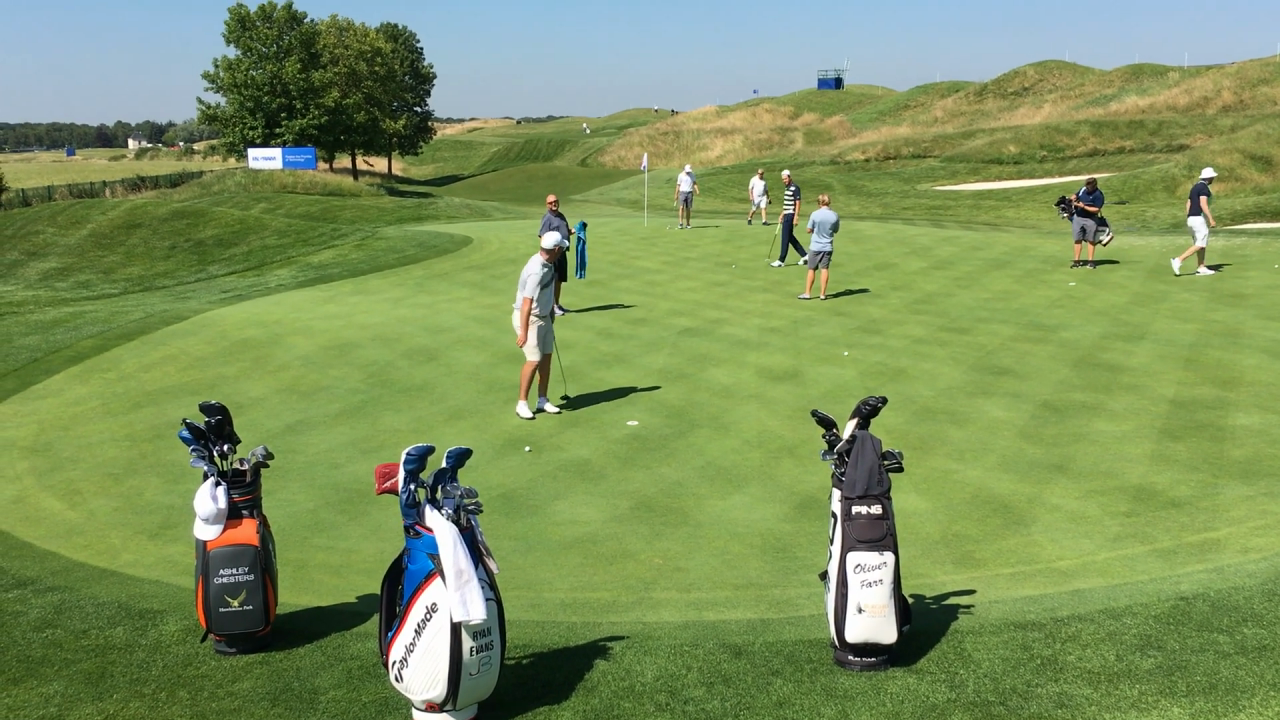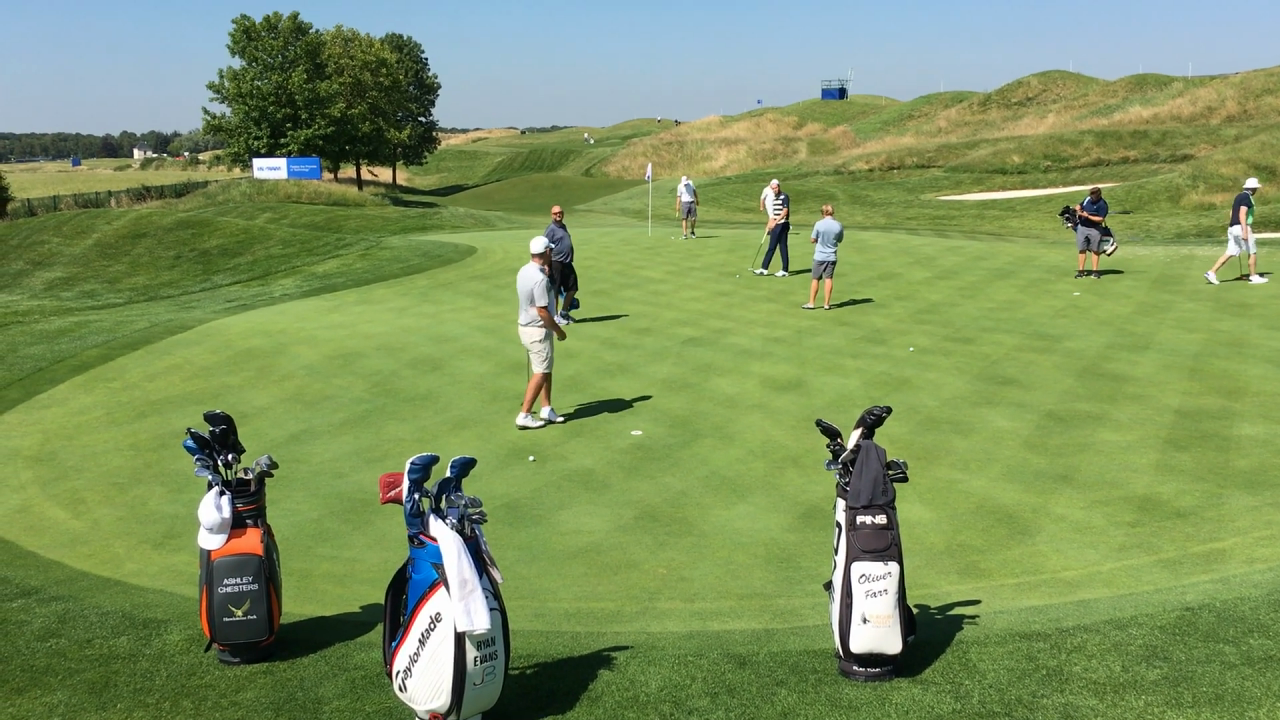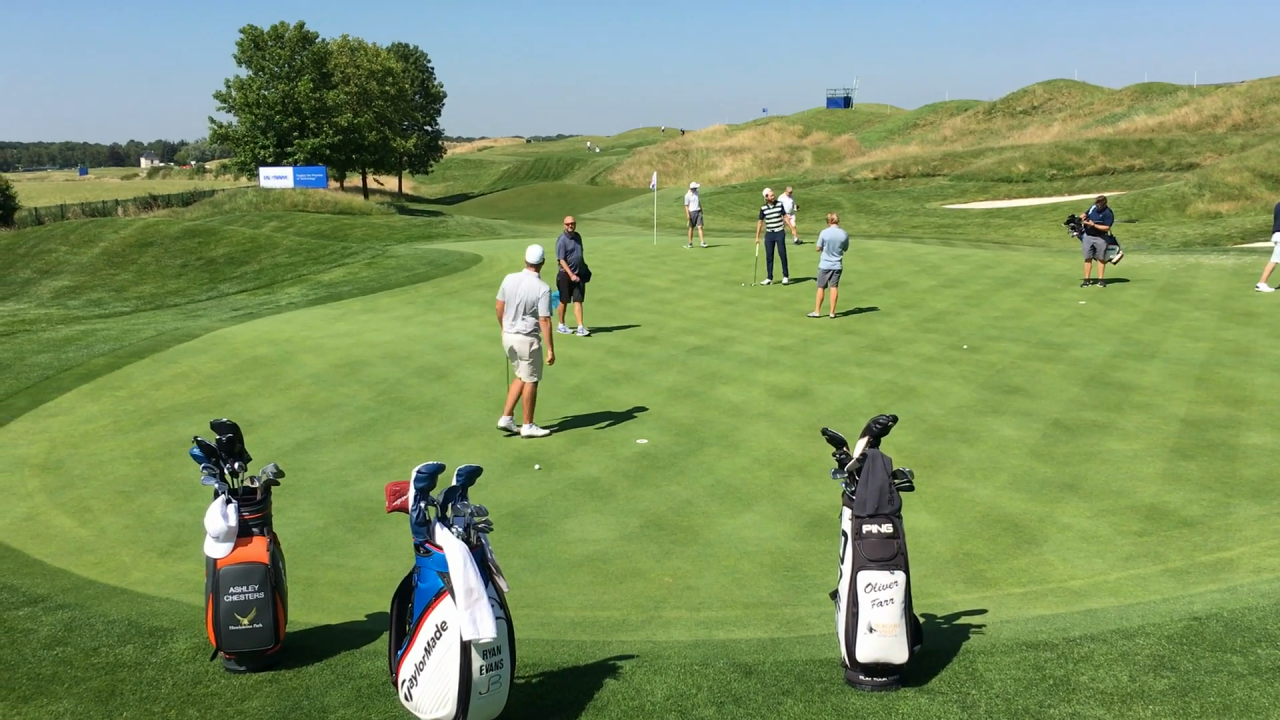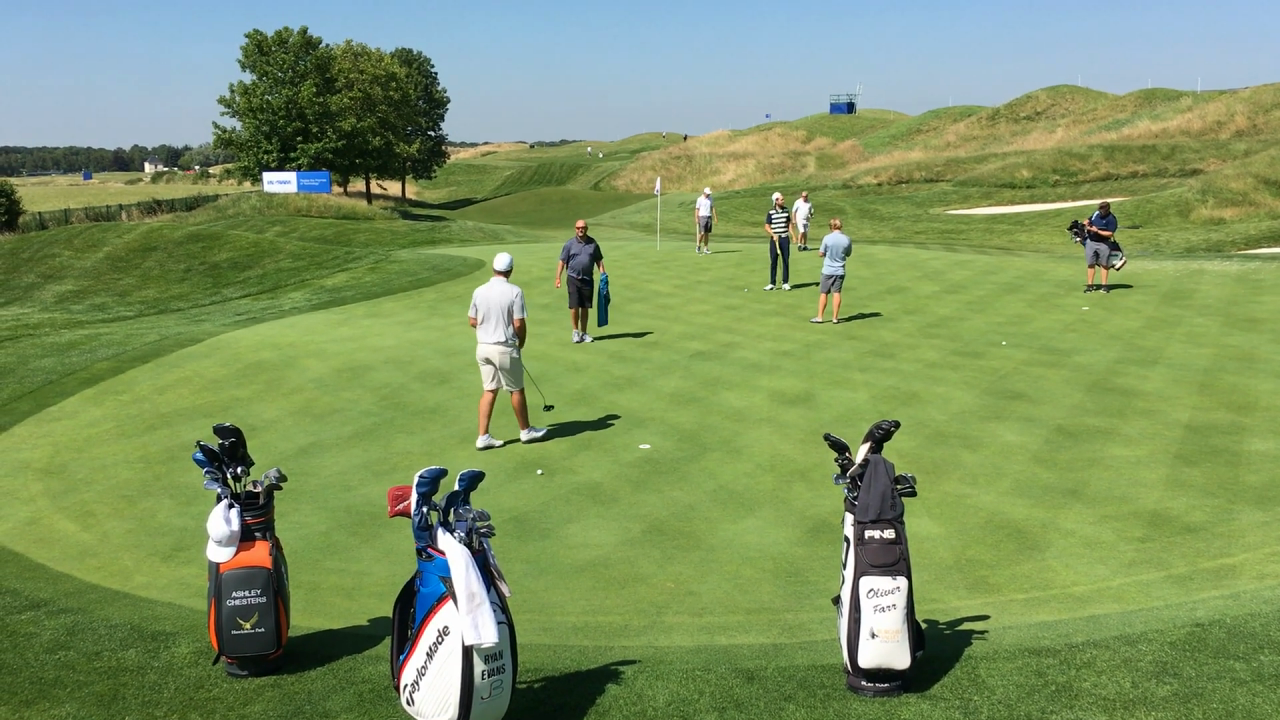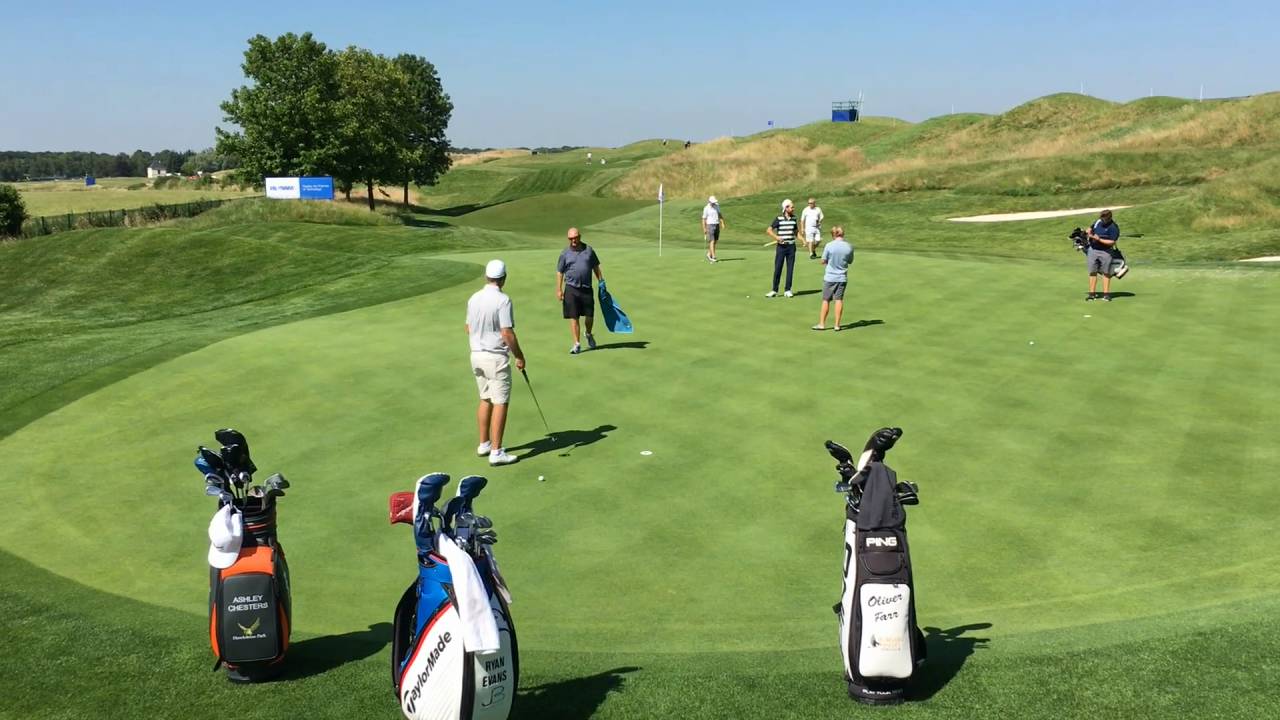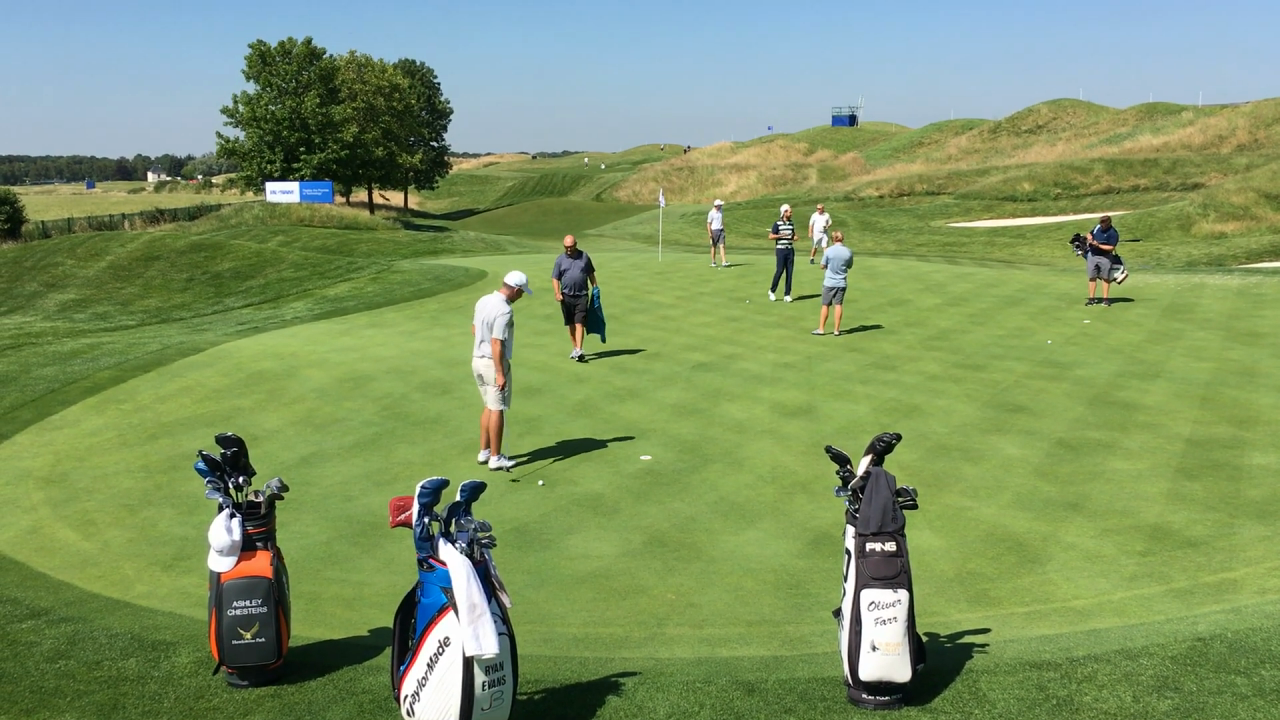
dt=0.5s
person 1, frame 1
left shoulder: (547, 264)
right shoulder: (536, 271)
right elbow: (527, 302)
left wrist: (550, 309)
right wrist: (523, 331)
left hip: (543, 317)
right hip: (529, 319)
left knee: (546, 358)
right knee: (534, 360)
left ankle: (542, 400)
right ankle: (522, 403)
person 1, frame 2
left shoulder: (525, 270)
right shoulder: (539, 278)
right elbow: (542, 311)
right wrist: (559, 331)
left hip: (528, 326)
right hip: (536, 330)
left knee: (544, 370)
right knee: (541, 373)
left ankle: (546, 410)
right ankle: (524, 415)
person 1, frame 3
left shoulder: (509, 279)
right shoulder: (542, 288)
left elbow: (499, 307)
right elbow: (544, 321)
left wrist: (503, 327)
right wrist: (550, 349)
left hip: (509, 336)
right hip: (527, 339)
left knee: (521, 378)
right knee: (531, 382)
left ankle: (506, 417)
right ankle: (528, 426)
person 1, frame 4
left shoulder: (479, 291)
right shoulder: (514, 291)
left elbow: (473, 321)
right elbow: (519, 324)
right wrist: (521, 341)
left hip: (483, 348)
right hip: (504, 349)
left knee: (489, 391)
right knee: (516, 390)
left ankle: (483, 437)
right ankle: (526, 431)
person 1, frame 5
left shoulder: (474, 298)
right shoulder: (503, 300)
left elbow: (468, 328)
right elbow: (507, 333)
right wrist: (519, 356)
left hip: (477, 355)
right hip: (495, 357)
left knee: (486, 400)
right knee: (500, 403)
left ankle: (484, 444)
right ankle: (496, 452)
person 1, frame 6
left shoulder: (483, 301)
right shoulder: (504, 310)
left elbow: (475, 330)
right elbow: (496, 344)
right wrist: (500, 373)
left hip: (478, 360)
right hip: (493, 363)
left knee: (489, 407)
right knee: (497, 410)
left ankle: (484, 451)
right ankle: (496, 458)
